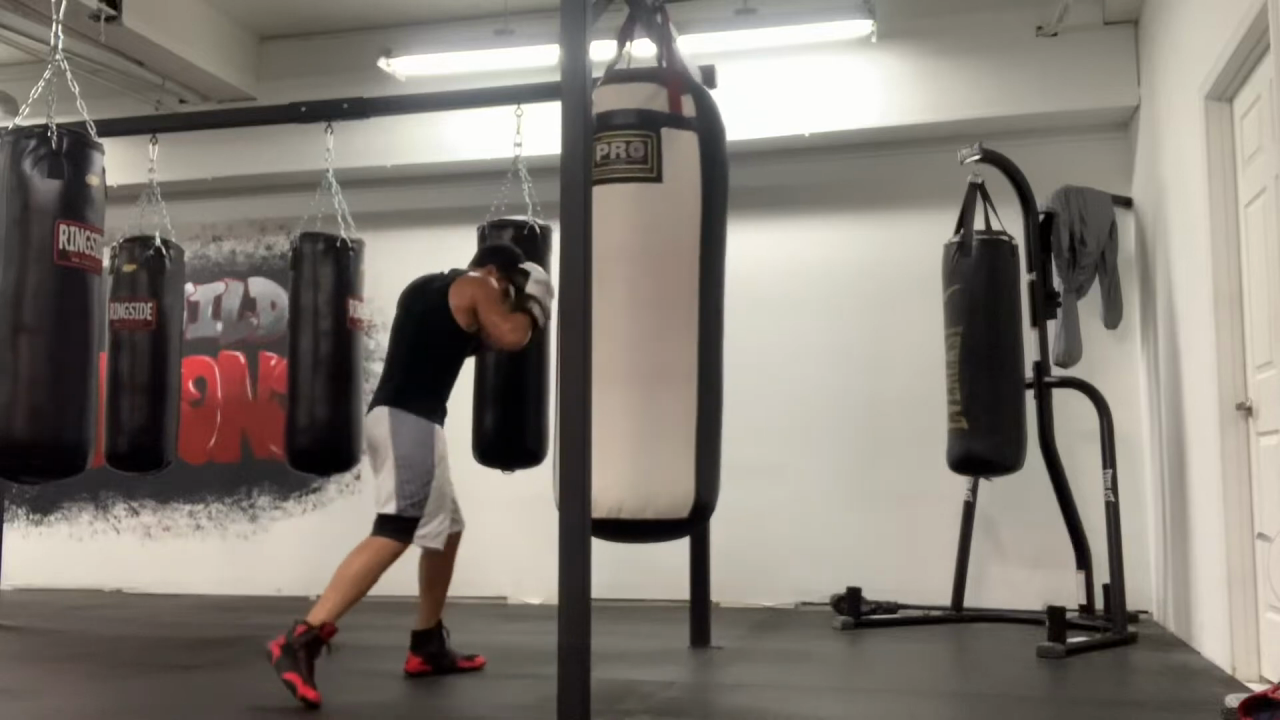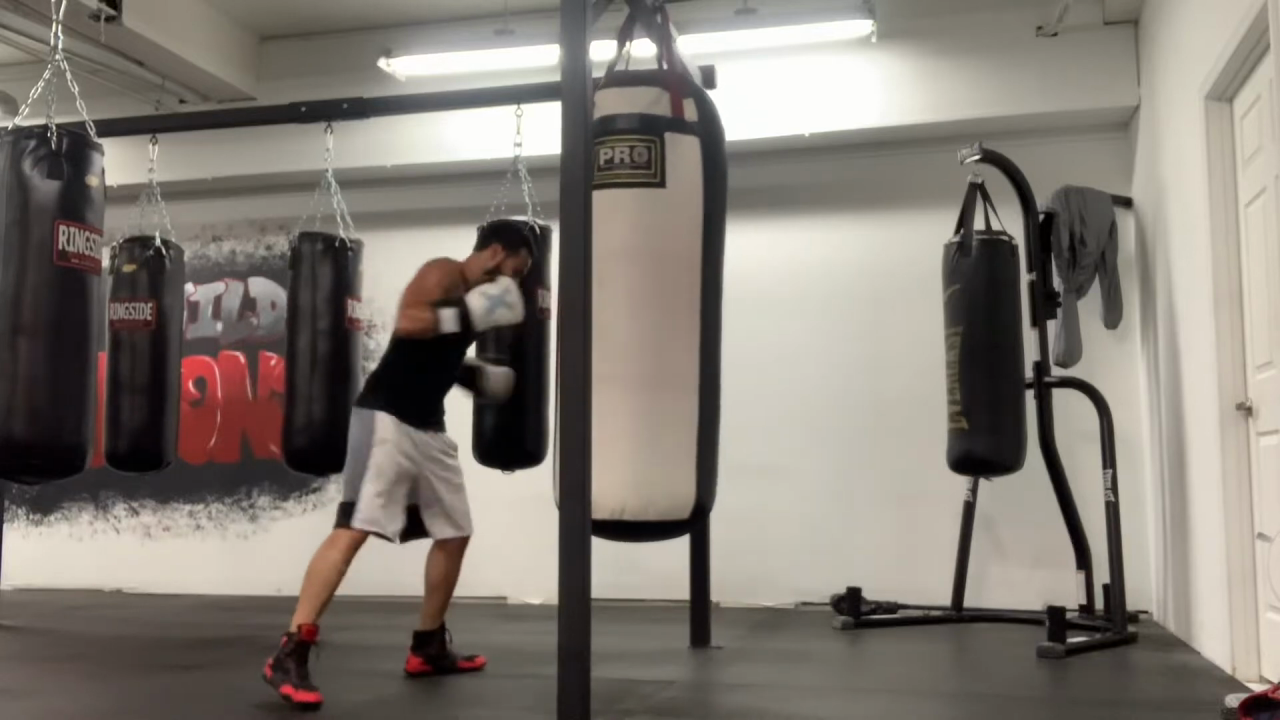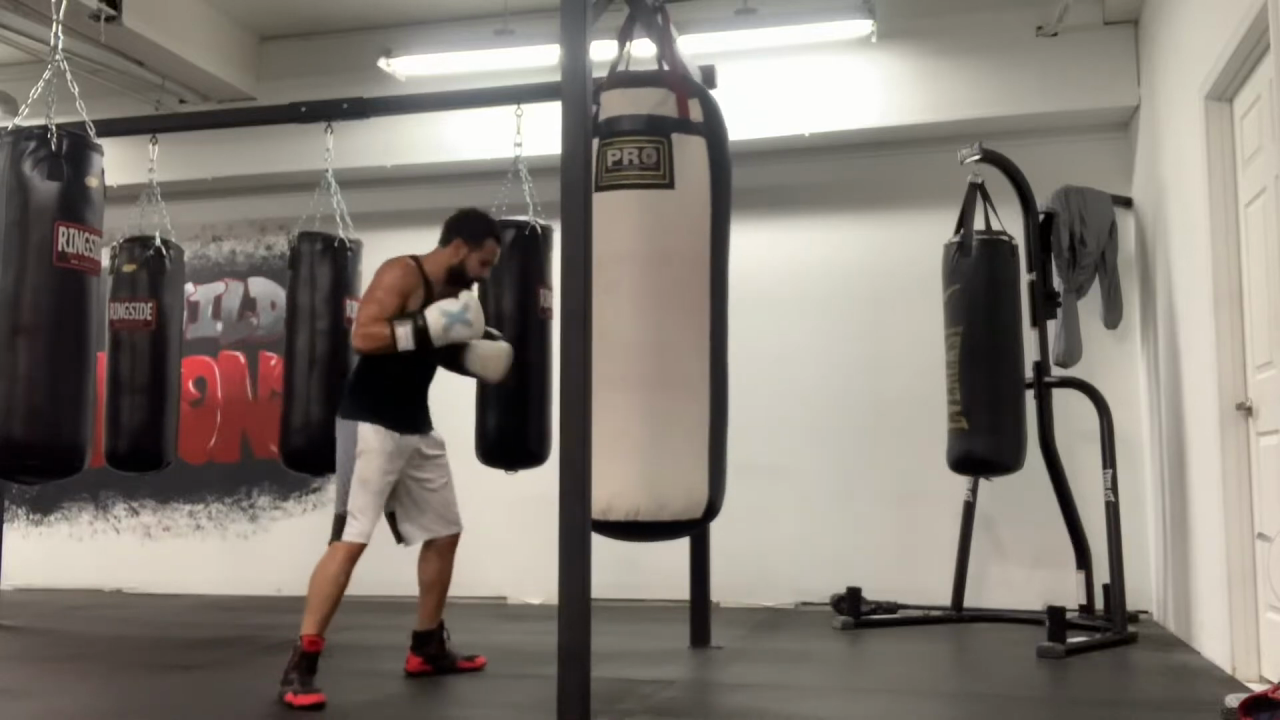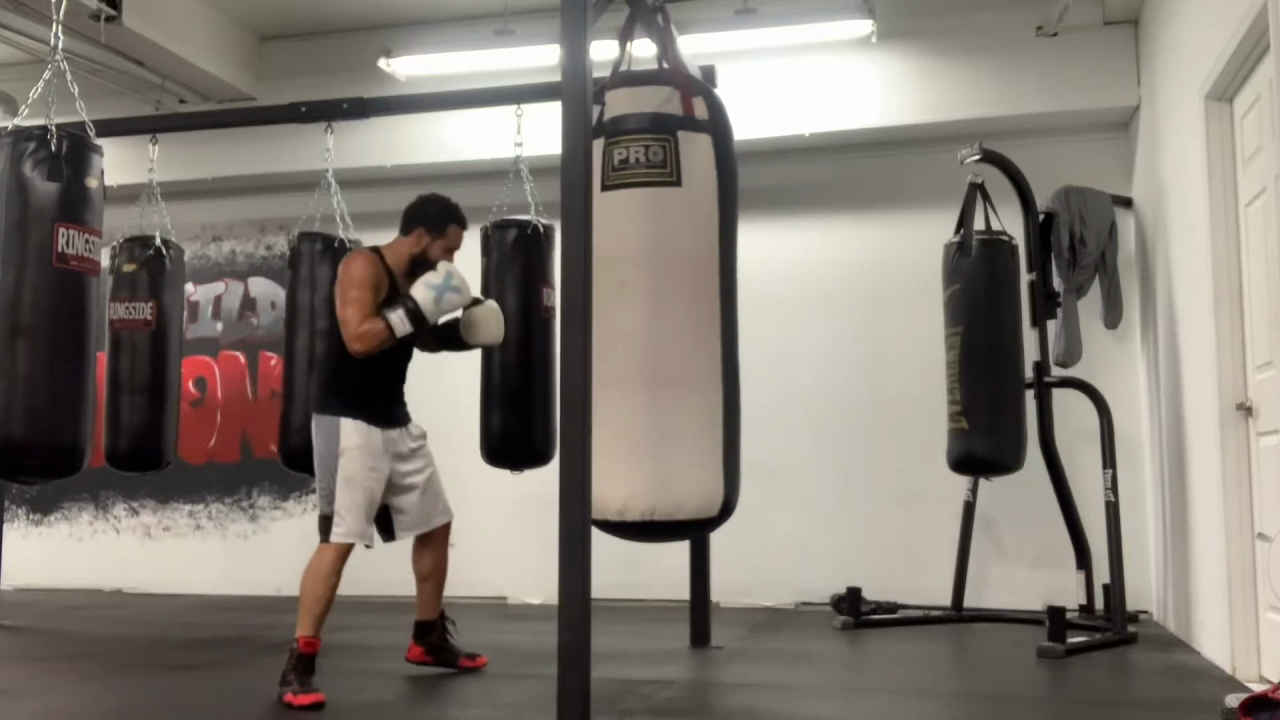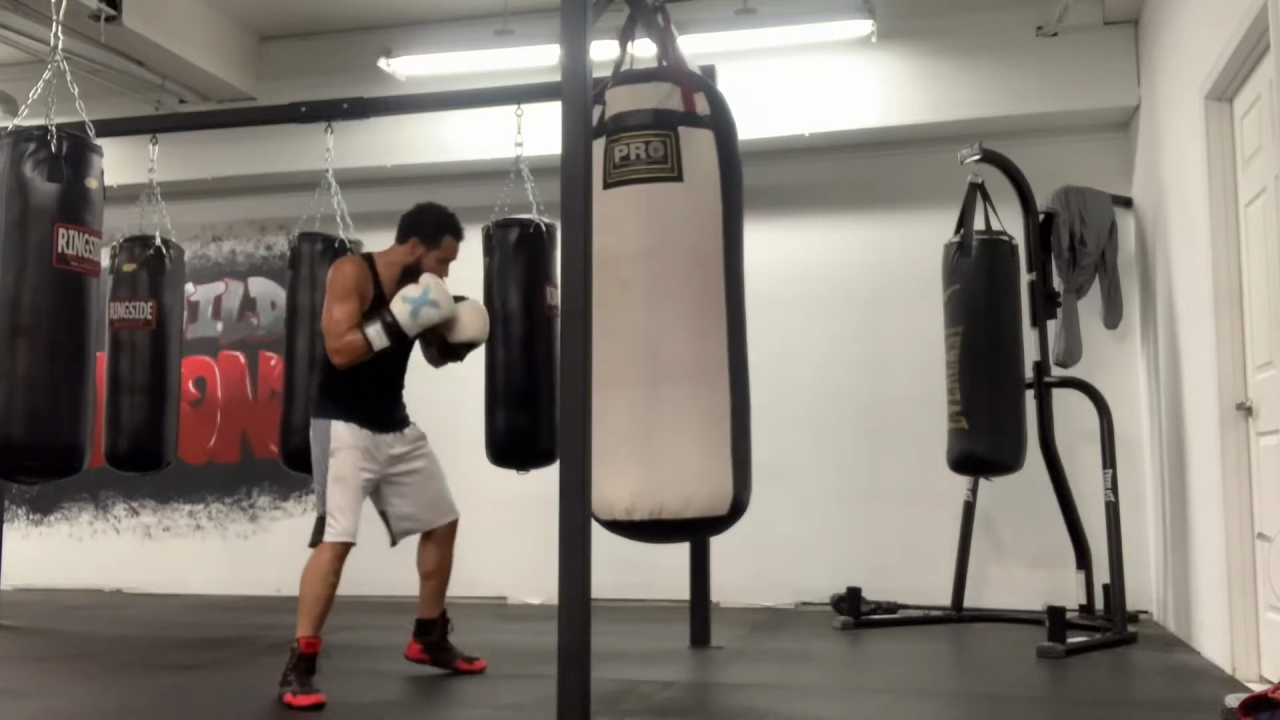
dt=0.2s
person 1, frame 1
left shoulder: (424, 288)
right shoulder: (477, 286)
right elbow: (511, 336)
right wrist: (535, 300)
left hip: (390, 415)
right hip: (412, 420)
left knee: (446, 531)
right knee: (393, 536)
left ankle: (427, 646)
right ankle: (300, 641)
person 1, frame 2
left shoulder: (468, 289)
right shoulder: (440, 272)
right elbow: (407, 323)
left wrist: (476, 375)
right wrist: (469, 314)
left hip: (427, 428)
right hip: (386, 417)
left knee: (454, 533)
right knee: (354, 528)
left ankle: (428, 646)
right ankle: (290, 653)
person 1, frame 3
left shoulder: (451, 291)
right shoulder: (401, 274)
right elbow: (364, 336)
left wrist: (479, 350)
right wrist: (429, 329)
left hip: (416, 429)
right hip: (369, 425)
left knee: (445, 532)
right knee: (350, 540)
left ankle: (427, 646)
right ankle: (300, 664)
person 1, frame 4
left shoulder: (419, 275)
right shoulder: (362, 266)
right elbow: (359, 340)
left wrist: (462, 329)
right wrist: (421, 307)
left hip: (396, 422)
right hip: (347, 422)
left knee: (436, 526)
right knee: (340, 540)
left ankle: (429, 637)
right ankle: (298, 665)
person 1, frame 5
left shoulder: (417, 285)
right shoulder: (351, 272)
left elbow: (437, 355)
right elbow: (340, 351)
left wrist: (460, 333)
right wrist: (400, 320)
left hip: (396, 426)
right hip: (344, 425)
left knee: (441, 524)
right knee: (335, 541)
left ankle: (429, 638)
right ankle: (299, 666)
